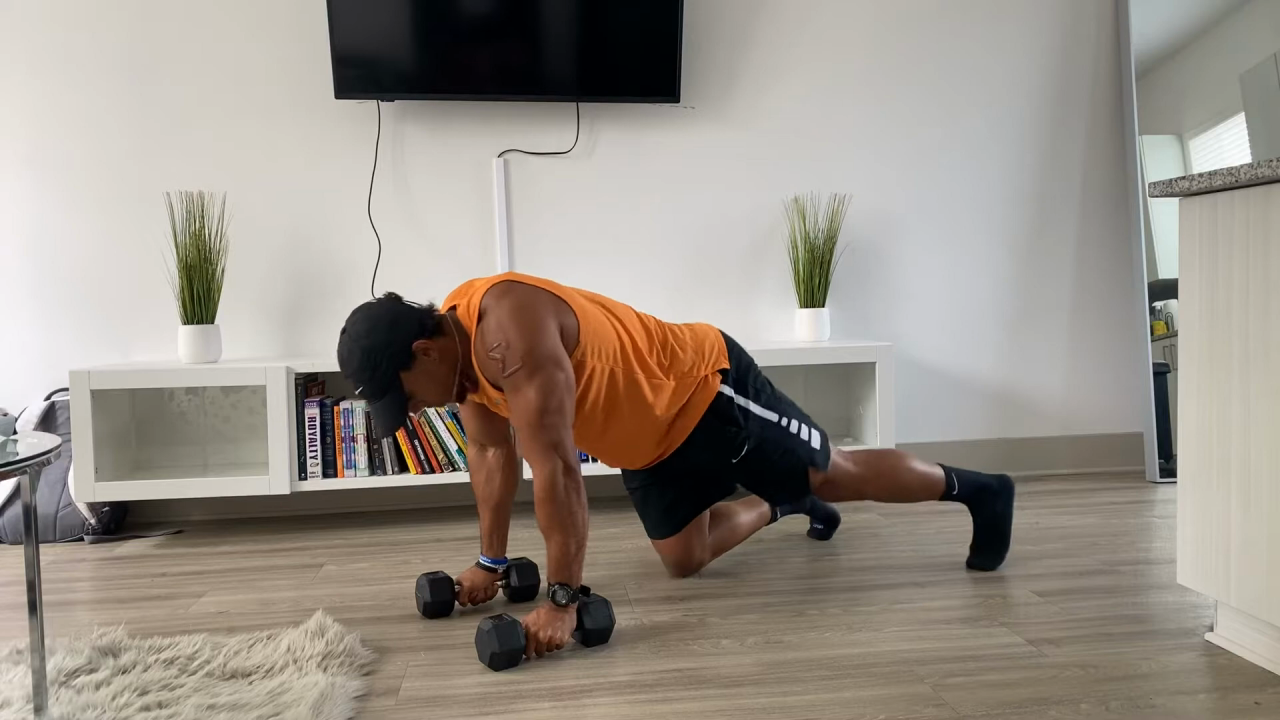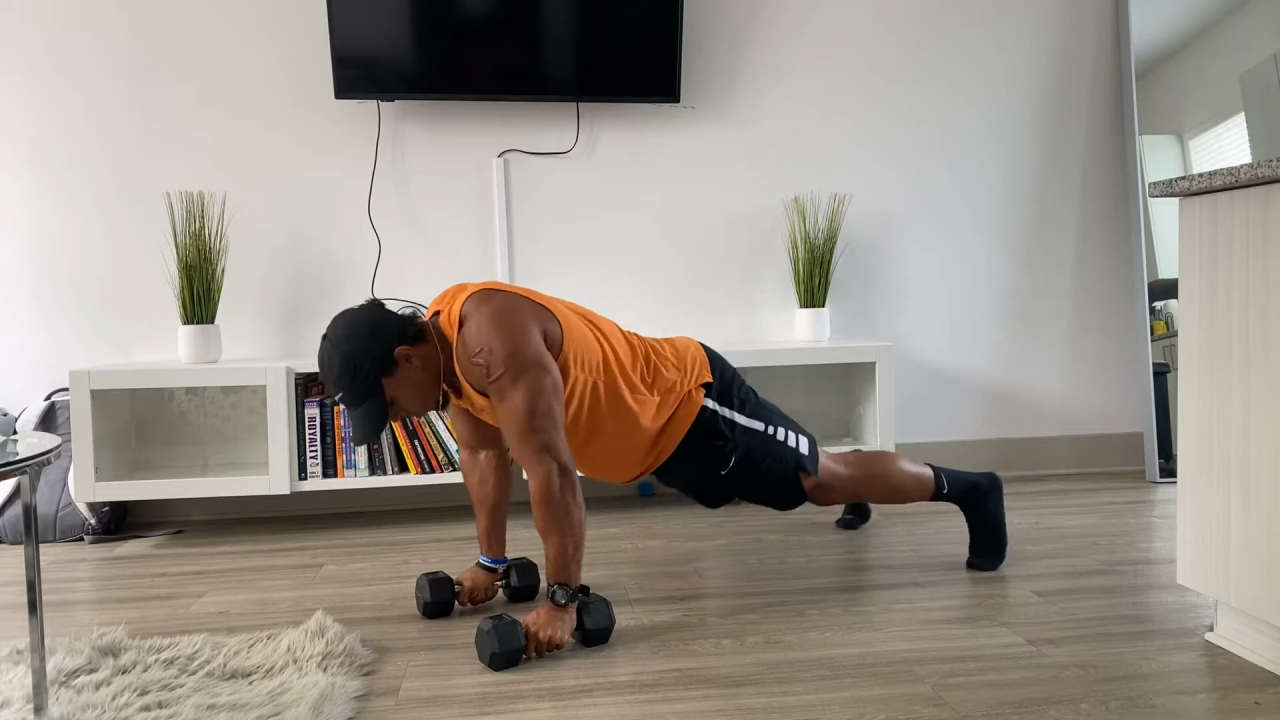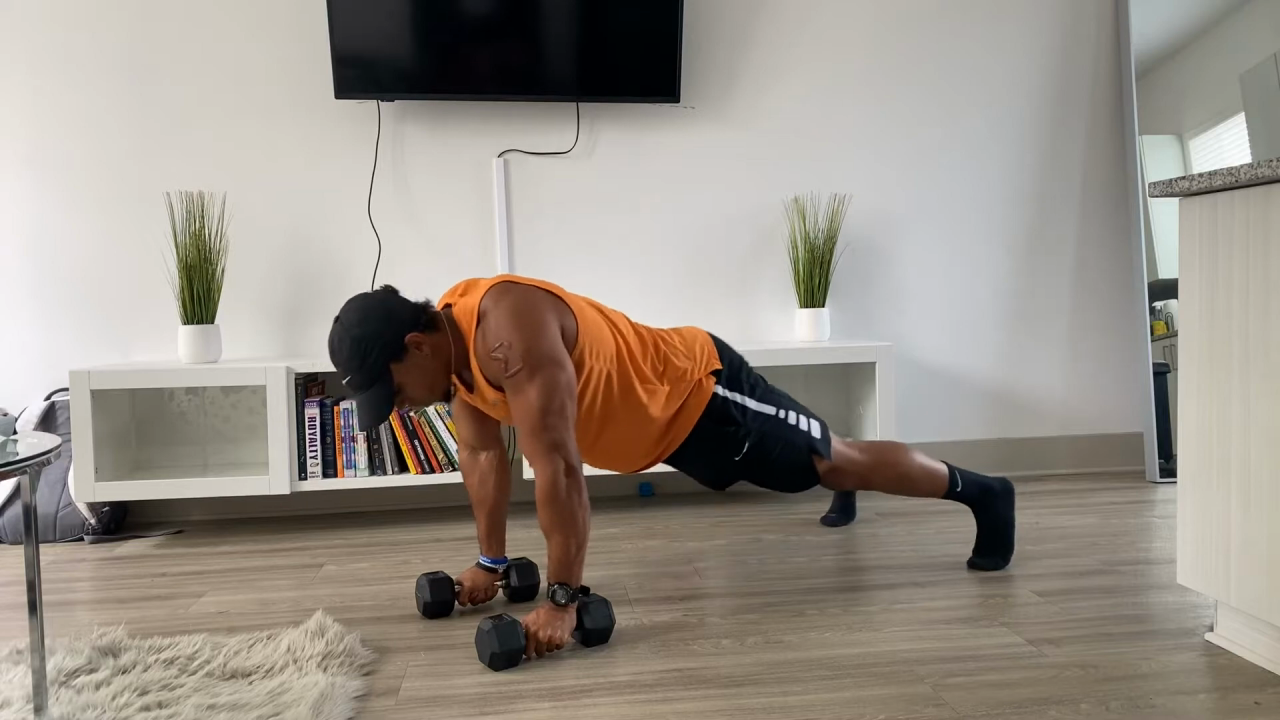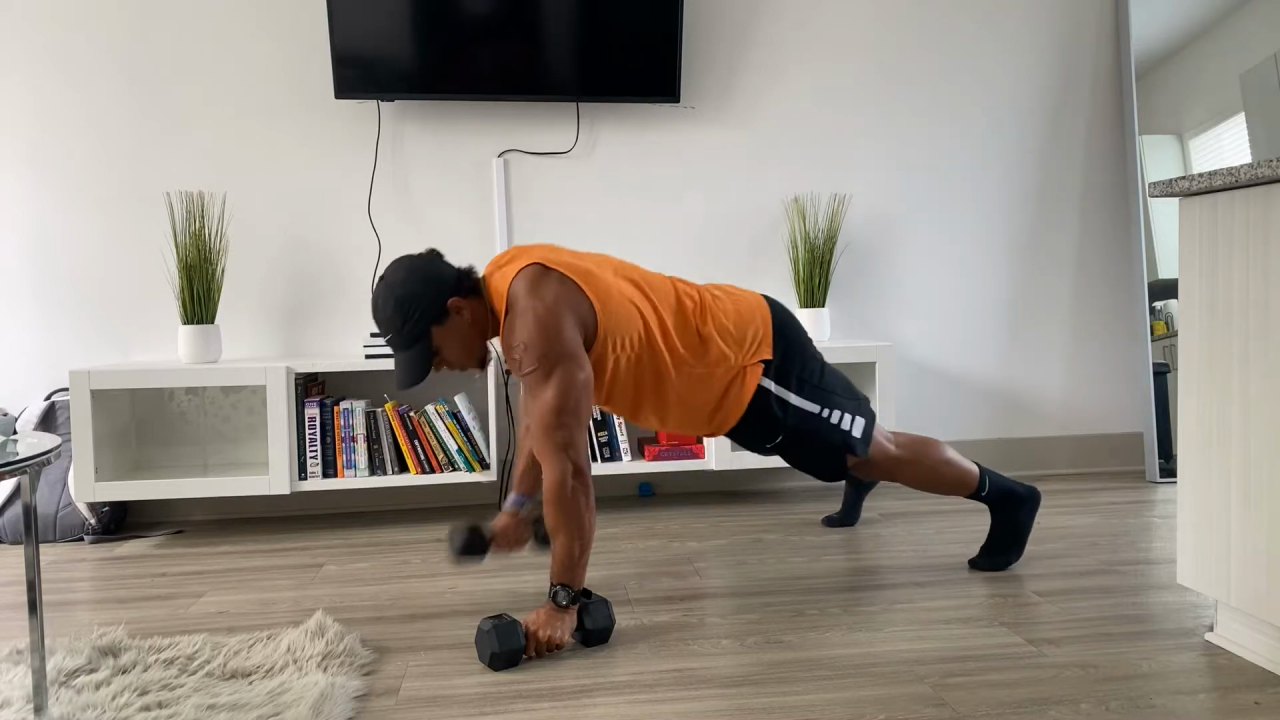
dt=0.4s
person 1, frame 1
left shoulder: (507, 332)
right shoulder: (460, 338)
left elbow: (556, 469)
right elbow: (490, 451)
left wrist: (561, 600)
right wrist: (490, 561)
left hip: (707, 388)
right hip: (653, 427)
left knee: (836, 474)
right knee: (683, 558)
left ankle: (975, 490)
right ankle: (788, 505)
person 1, frame 2
left shoulder: (491, 338)
right shoulder: (443, 340)
left elbow: (552, 471)
right elbow: (483, 453)
left wrist: (561, 600)
right wrist: (490, 561)
left hip: (690, 402)
right hip: (657, 424)
left knee: (821, 478)
left ankle: (967, 489)
right ankle: (839, 492)
person 1, frame 3
left shoulder: (508, 330)
right shoulder: (453, 337)
left elbow: (559, 468)
right elbow: (482, 452)
left wrist: (561, 600)
right wrist: (490, 561)
left hip: (701, 390)
right hip: (665, 414)
left knee: (836, 459)
left ankle: (982, 491)
right ankle: (843, 488)
person 1, frame 4
left shoulder: (534, 317)
right shoulder: (506, 280)
left elbow: (568, 469)
right elbow: (538, 400)
left wrist: (563, 602)
right wrist: (517, 504)
left hip: (752, 363)
right hip: (727, 343)
left knee: (875, 451)
left ankle: (1008, 497)
right ankle: (859, 482)
